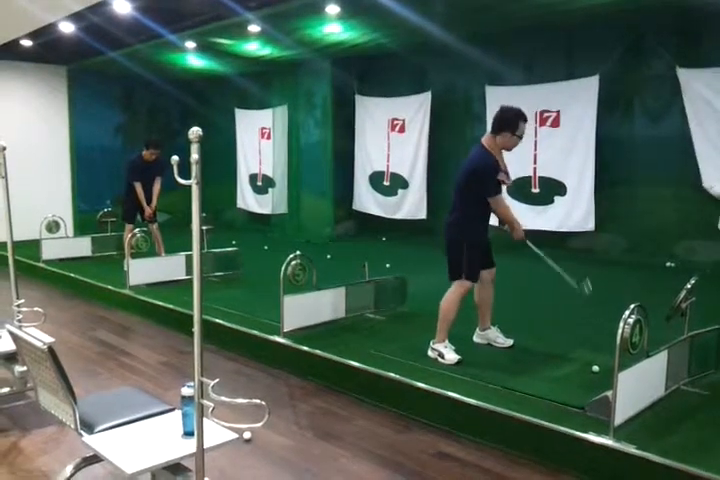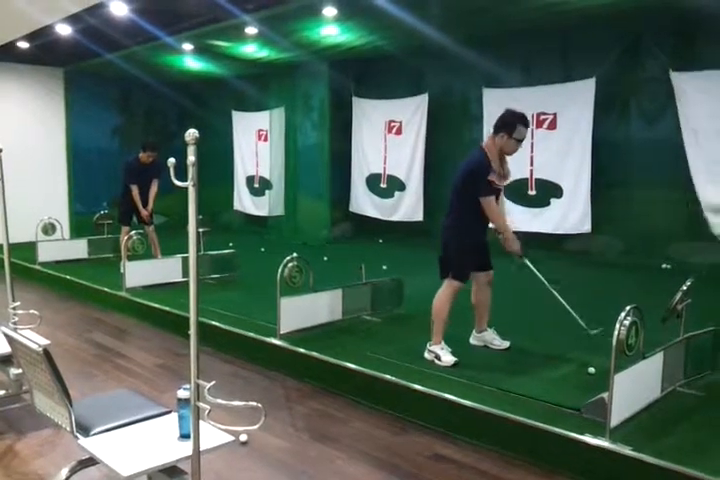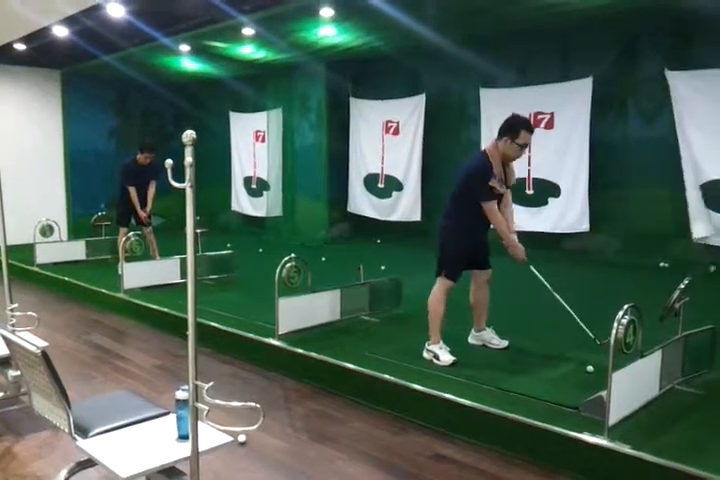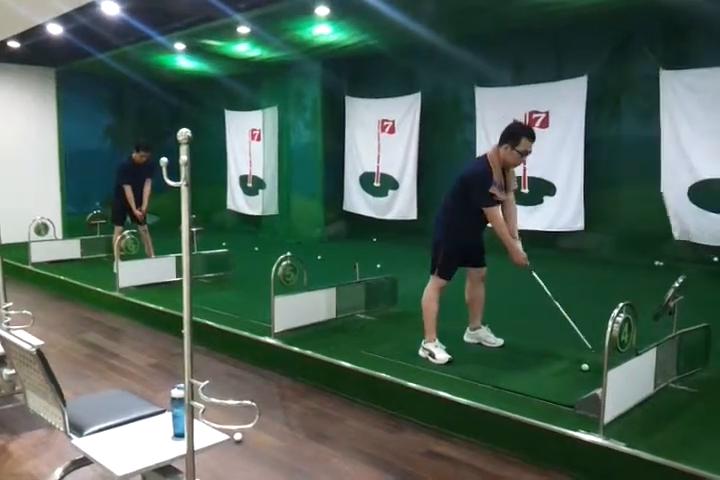
dt=0.2s
person 1, frame 1
left shoulder: (487, 151)
right shoulder: (487, 163)
right elbow: (497, 204)
left wrist: (506, 219)
right wrist: (515, 225)
left hip: (475, 228)
right hip: (462, 231)
left knee: (487, 275)
right knee: (463, 284)
left ankle: (484, 329)
right ankle: (438, 343)
person 1, frame 2
left shoulder: (497, 158)
right shoulder: (480, 164)
left elbow: (497, 199)
right elbow: (489, 207)
left wrist: (504, 232)
right wrist: (509, 238)
left hip: (476, 231)
right hip: (458, 231)
left knee: (485, 278)
right knee: (452, 284)
left ankle: (481, 332)
right ankle: (435, 345)
person 1, frame 3
left shoulder: (504, 162)
right shoulder: (480, 167)
left elbow: (506, 199)
right elbow: (492, 212)
left wrist: (512, 234)
right wrist: (512, 245)
left hip: (477, 231)
right hip: (456, 231)
left knee: (483, 276)
right knee: (445, 283)
left ankle: (479, 331)
right ankle: (433, 344)
person 1, frame 4
left shoulder: (505, 166)
right shoulder: (480, 173)
left elbow: (508, 201)
right elbow: (494, 217)
left wrist: (516, 239)
right wrist: (513, 250)
left hip: (472, 230)
right hip: (450, 230)
left knee: (478, 275)
right knee: (438, 281)
left ankle: (475, 329)
right ankle: (429, 343)
person 2, frame 1
left shoulder: (159, 162)
right shoulder: (134, 163)
left elbow: (157, 183)
right elbow: (137, 186)
left wrist: (153, 203)
right wrist: (145, 207)
left hip: (148, 197)
right hip: (132, 198)
left knee: (154, 226)
right knee: (129, 227)
left ankle: (162, 255)
person 2, frame 2
left shoulder: (156, 165)
right shoulder: (130, 165)
left elbow: (154, 185)
right elbow: (134, 189)
left wrist: (150, 205)
right wrist: (141, 210)
left hip: (145, 200)
right hip: (128, 200)
left knee: (150, 228)
right knee: (126, 229)
left ankle: (158, 257)
right ankle: (124, 261)
person 2, frame 3
left shoulder: (154, 166)
right shoulder: (128, 166)
left elbow: (152, 186)
right elbow: (132, 190)
left wrist: (148, 206)
right wrist: (139, 211)
left hip: (142, 202)
right hip: (126, 202)
left knee: (148, 230)
right knee: (123, 231)
left ankle: (157, 259)
person 2, frame 4
left shoulder: (149, 165)
right shoulder: (124, 166)
left elbow: (147, 185)
right elbow: (127, 189)
left wrist: (144, 205)
right wrist: (134, 210)
left hip: (138, 200)
right hip: (121, 200)
left knee: (143, 228)
right knee: (118, 229)
left ankle: (152, 257)
